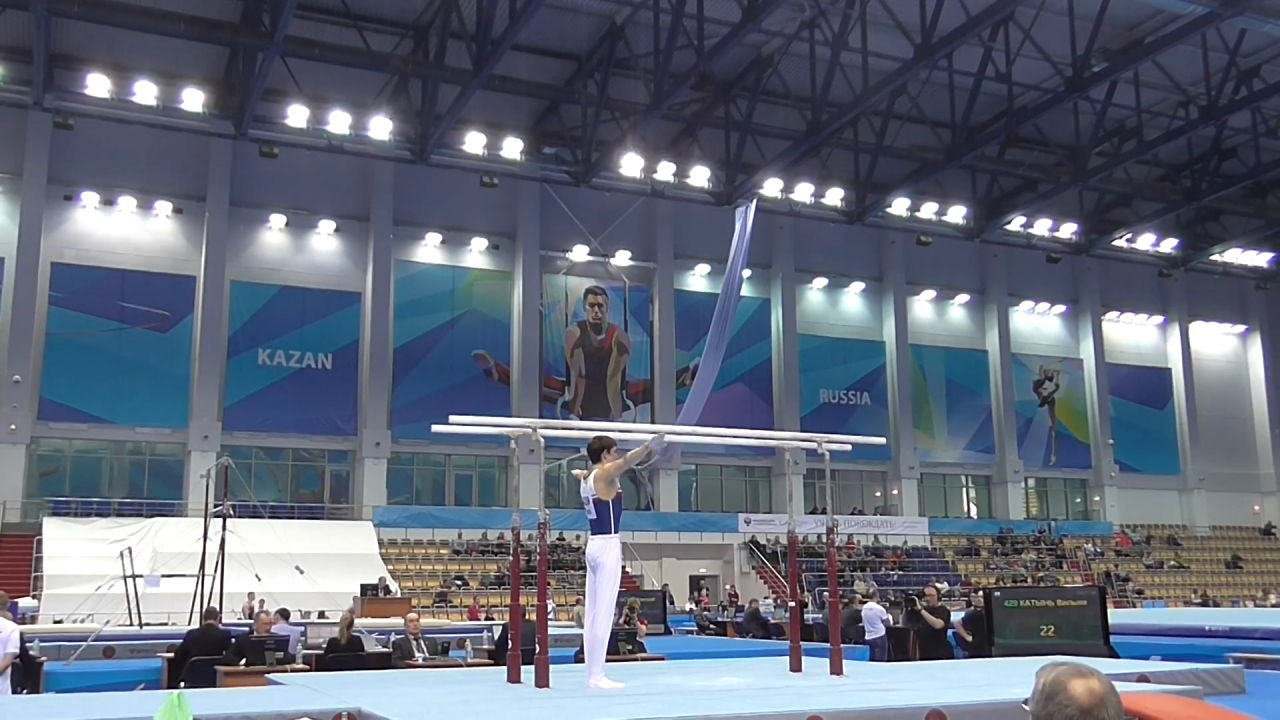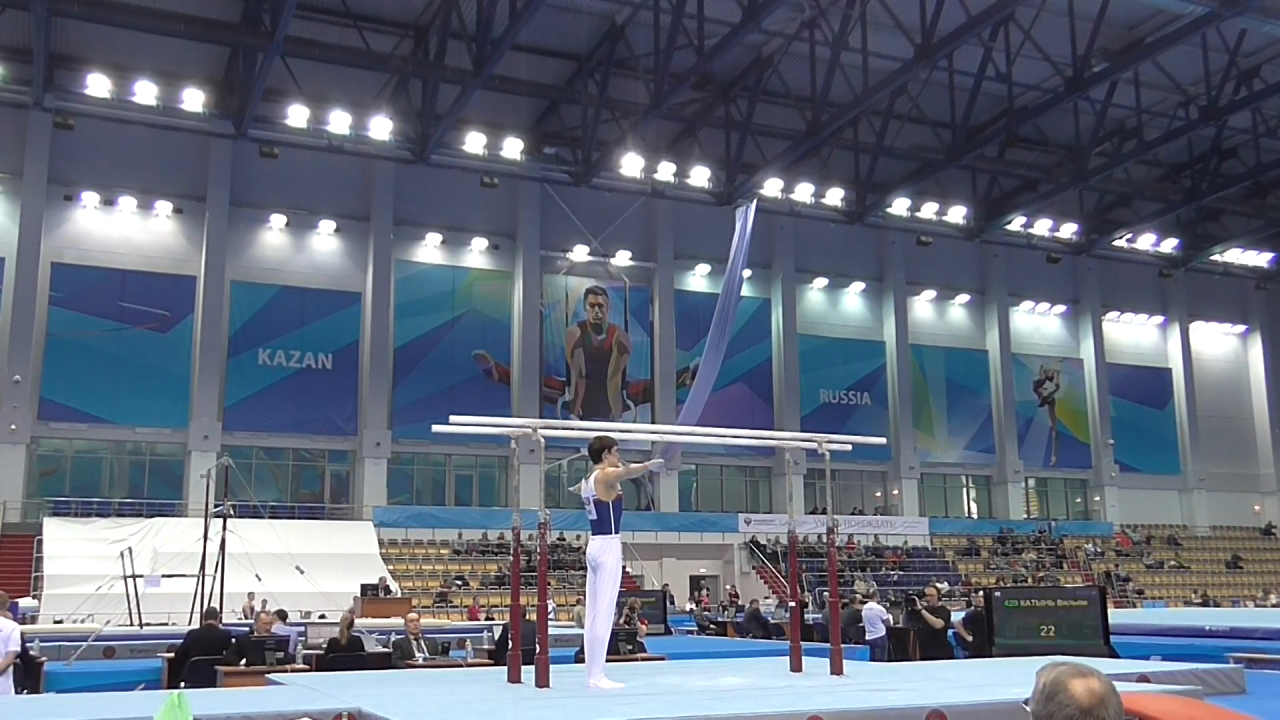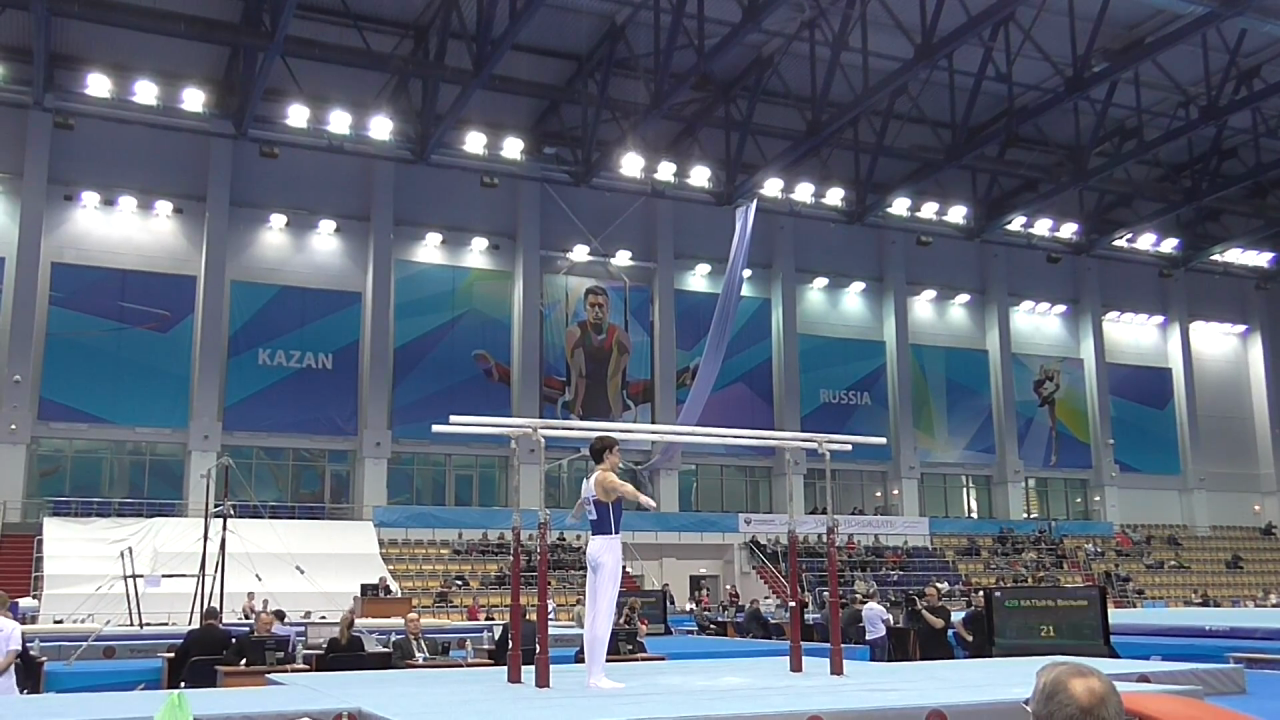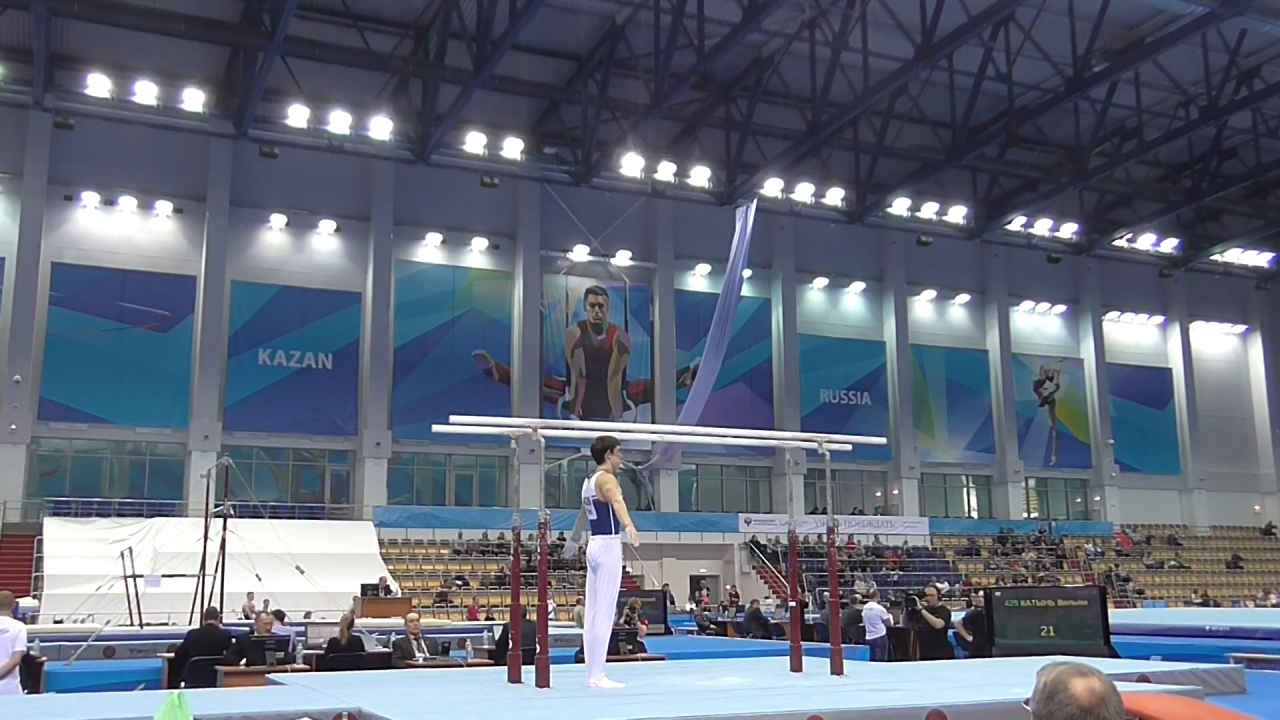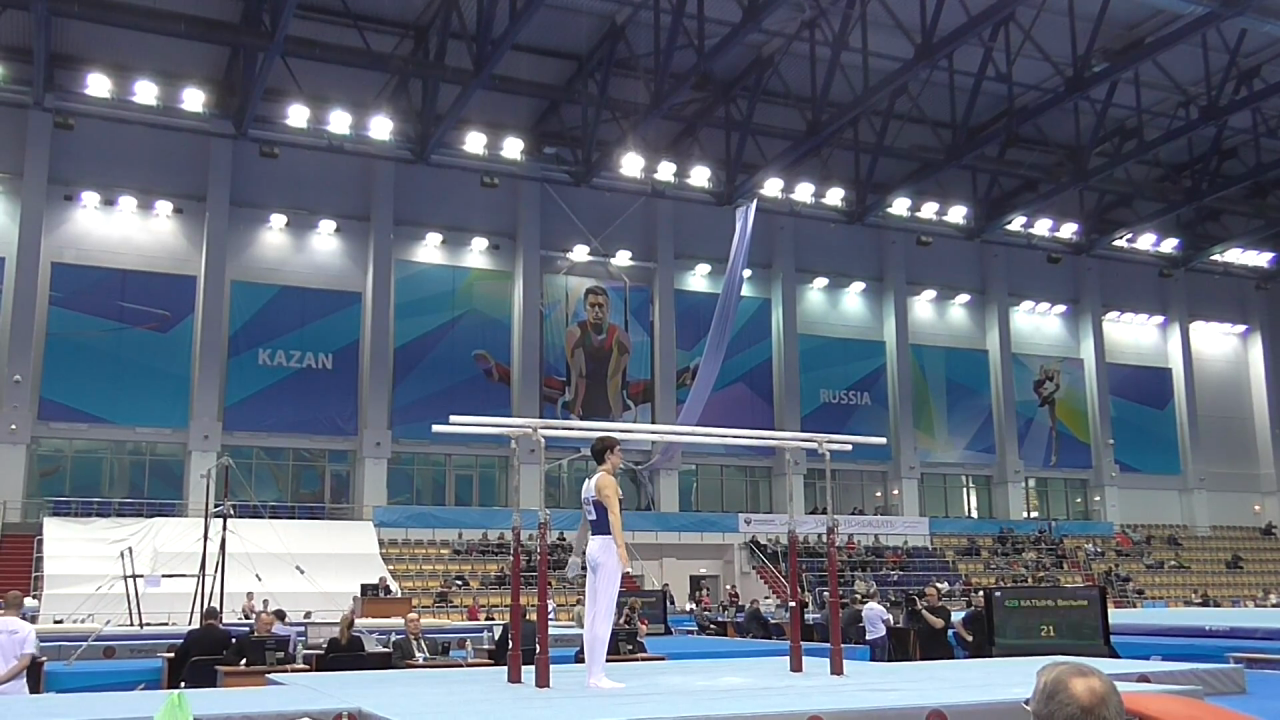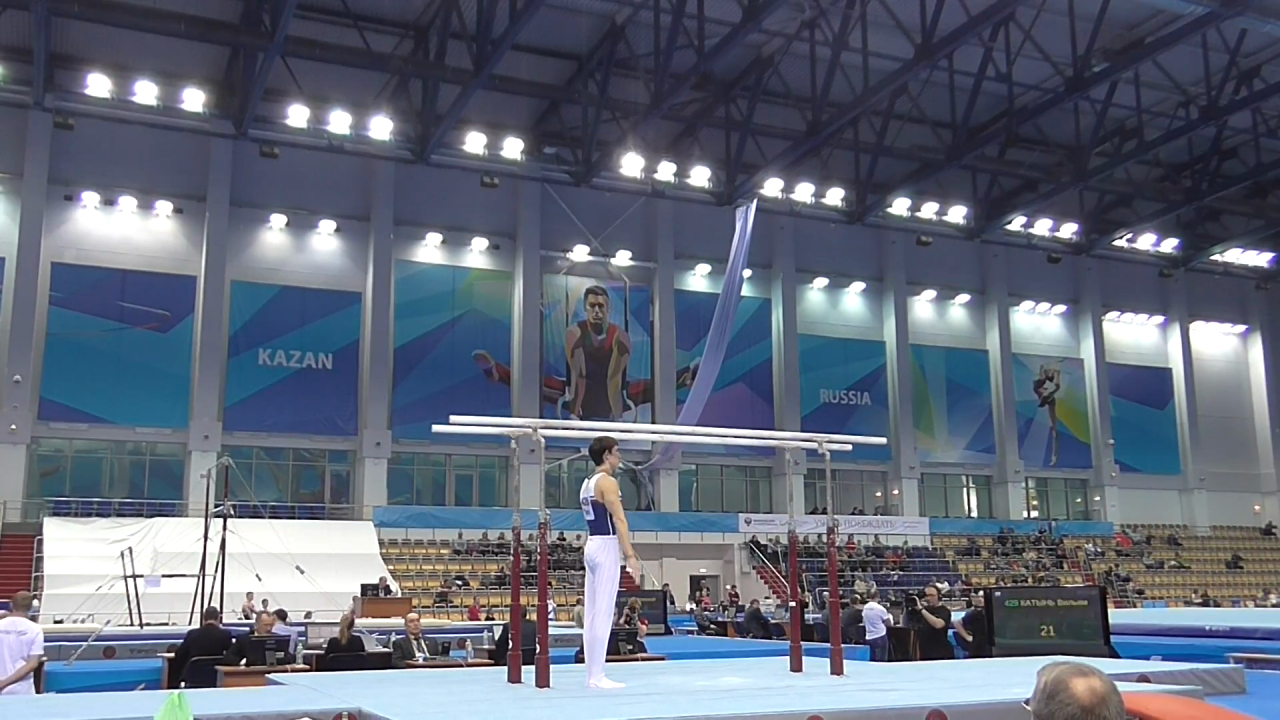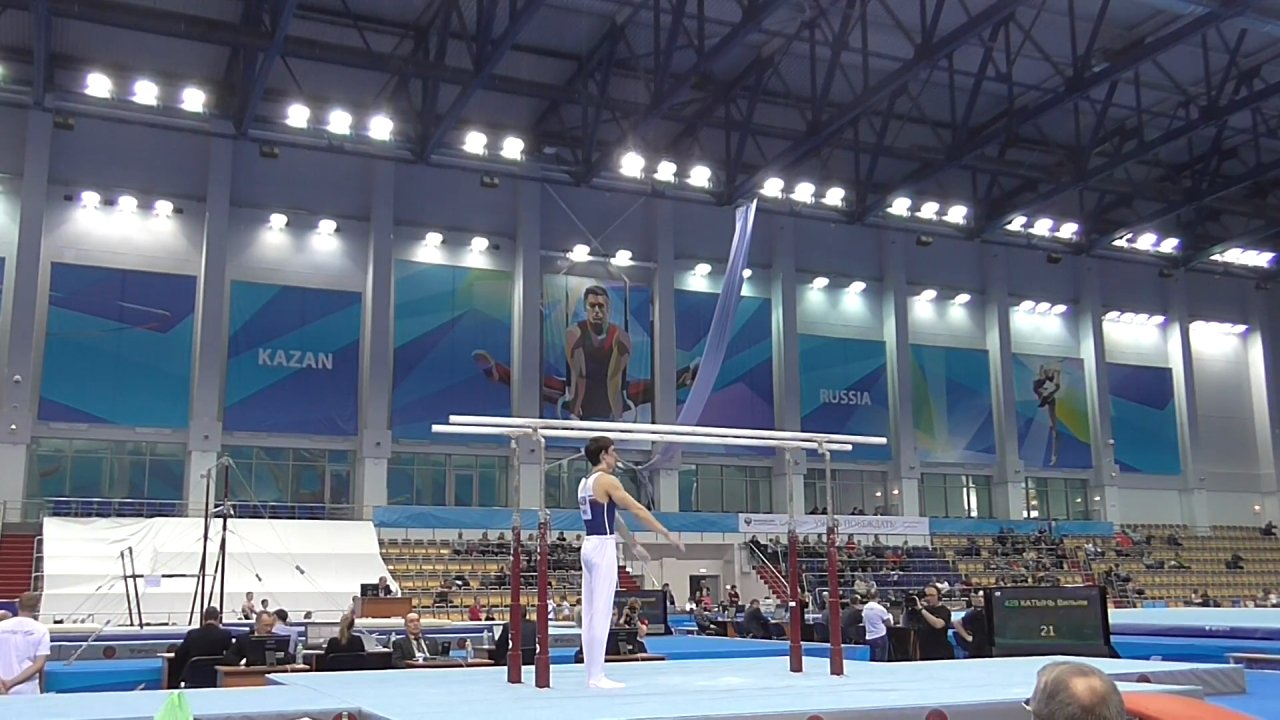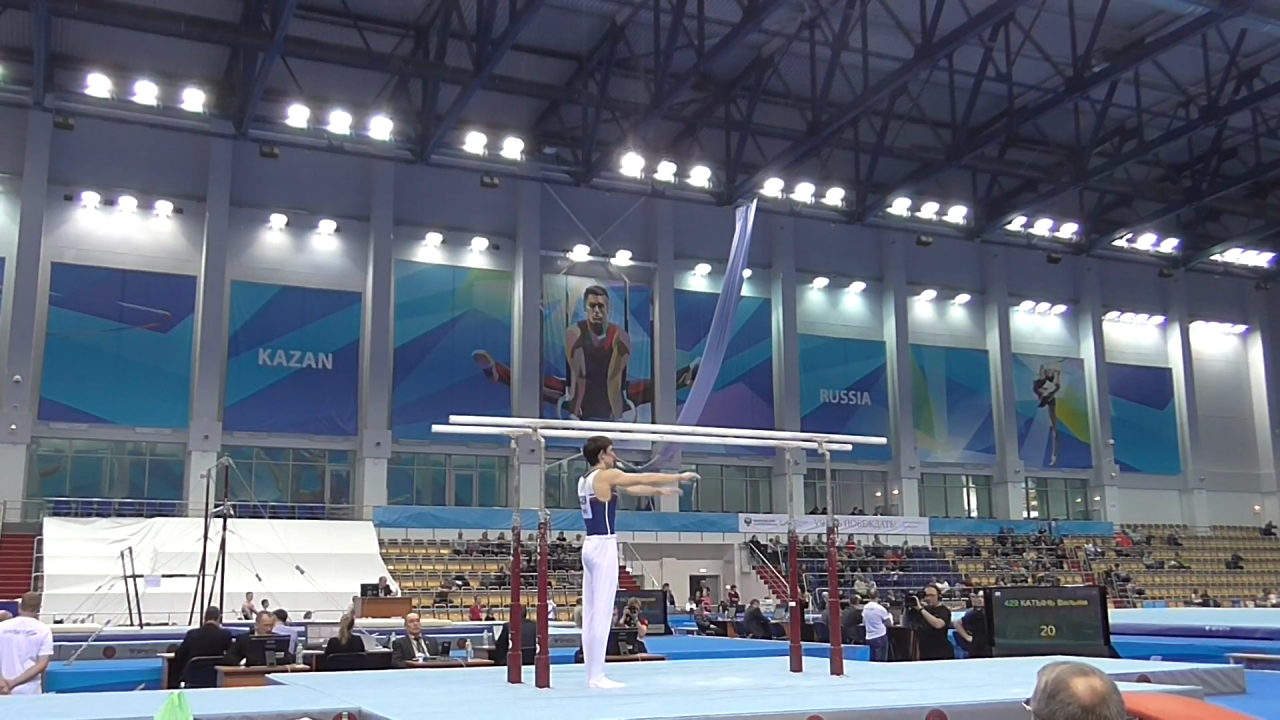
dt=0.2s
person 1, frame 1
left shoulder: (587, 478)
right shoulder: (604, 473)
right elbow: (626, 461)
left wrist: (579, 471)
right wrist: (648, 447)
left hip: (594, 545)
right hip: (608, 545)
left knee: (594, 613)
right knee: (604, 613)
left ankle: (593, 674)
right ankle: (597, 676)
person 1, frame 2
left shoulder: (589, 479)
right shoulder: (604, 475)
right elbow: (626, 470)
right wrist: (647, 465)
left hip: (595, 545)
right hip: (608, 545)
left knee: (594, 612)
right knee: (604, 613)
left ankle: (593, 673)
right ankle: (597, 676)
person 1, frame 3
left shoulder: (588, 481)
right shoulder: (604, 477)
right elbow: (622, 486)
left wrist: (574, 515)
right wrist: (640, 496)
left hip: (595, 545)
right hip: (608, 546)
left knee: (593, 613)
right knee: (604, 613)
left ankle: (593, 673)
right ankle: (597, 676)
person 1, frame 4
left shoulder: (589, 481)
right shoulder: (605, 478)
left elbow: (583, 514)
right elbow: (617, 501)
left wrist: (574, 538)
right wrist: (629, 525)
left hip: (595, 545)
right hip: (608, 545)
left knee: (594, 613)
right knee: (604, 613)
left ankle: (593, 673)
right ankle: (597, 676)
person 1, frame 5
left shoulder: (589, 482)
right shoulder: (607, 480)
right elbow: (613, 513)
left wrist: (576, 553)
right wrist: (621, 546)
left hip: (593, 546)
right hip: (606, 546)
left knee: (593, 614)
right knee: (604, 614)
left ankle: (593, 674)
right ankle: (597, 676)
person 1, frame 6
left shoulder: (588, 483)
right shoulder: (607, 481)
right elbow: (619, 519)
right wrist: (631, 555)
left hip: (592, 546)
right hip: (606, 546)
left knee: (593, 614)
right knee: (603, 614)
left ankle: (593, 674)
right ankle: (597, 676)
person 1, frame 7
left shoulder: (585, 482)
right shoulder: (606, 480)
right elbow: (637, 509)
left wrist: (634, 544)
right wrist: (666, 534)
left hip: (590, 546)
right hip: (604, 546)
left knee: (592, 614)
right knee: (601, 614)
left ankle: (593, 674)
right ankle: (596, 676)
person 1, frame 8
left shoulder: (585, 481)
right shoulder: (605, 476)
left elbow: (630, 488)
right elbow: (644, 479)
left wrist: (659, 490)
right wrist: (679, 477)
left hip: (590, 545)
right hip: (604, 546)
left knee: (592, 613)
right knee: (602, 614)
left ankle: (593, 674)
right ankle: (597, 676)
